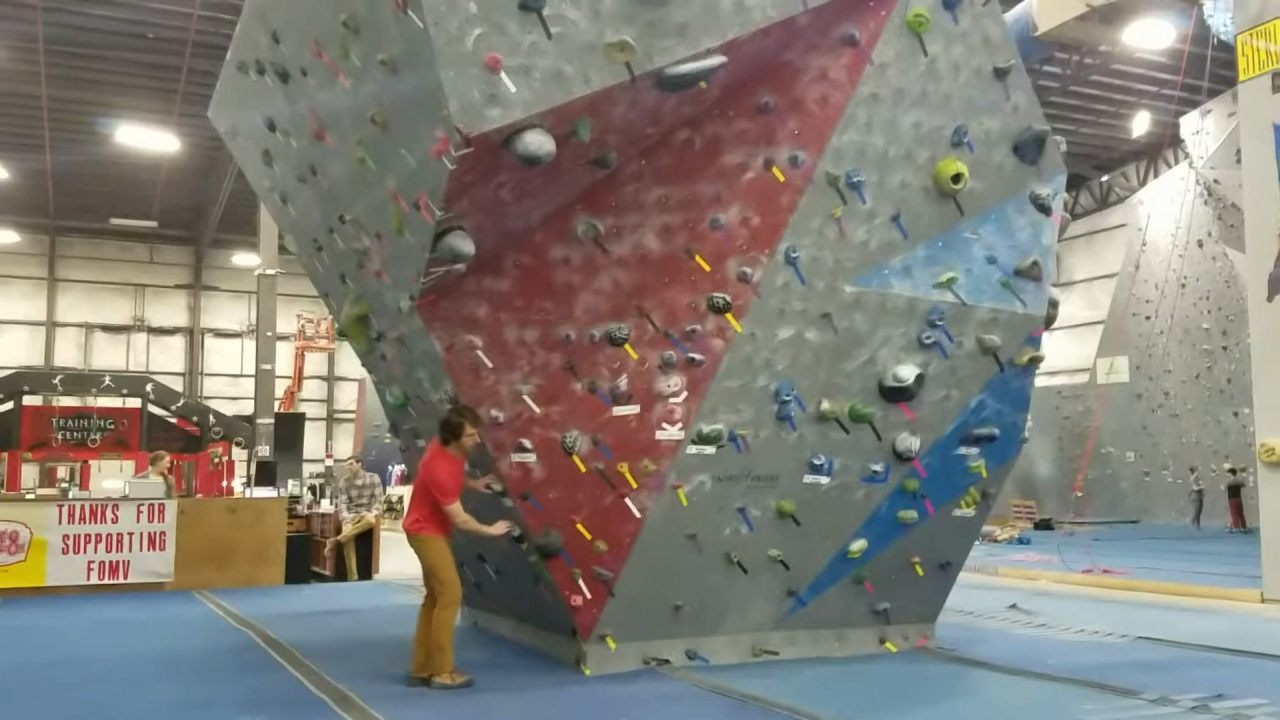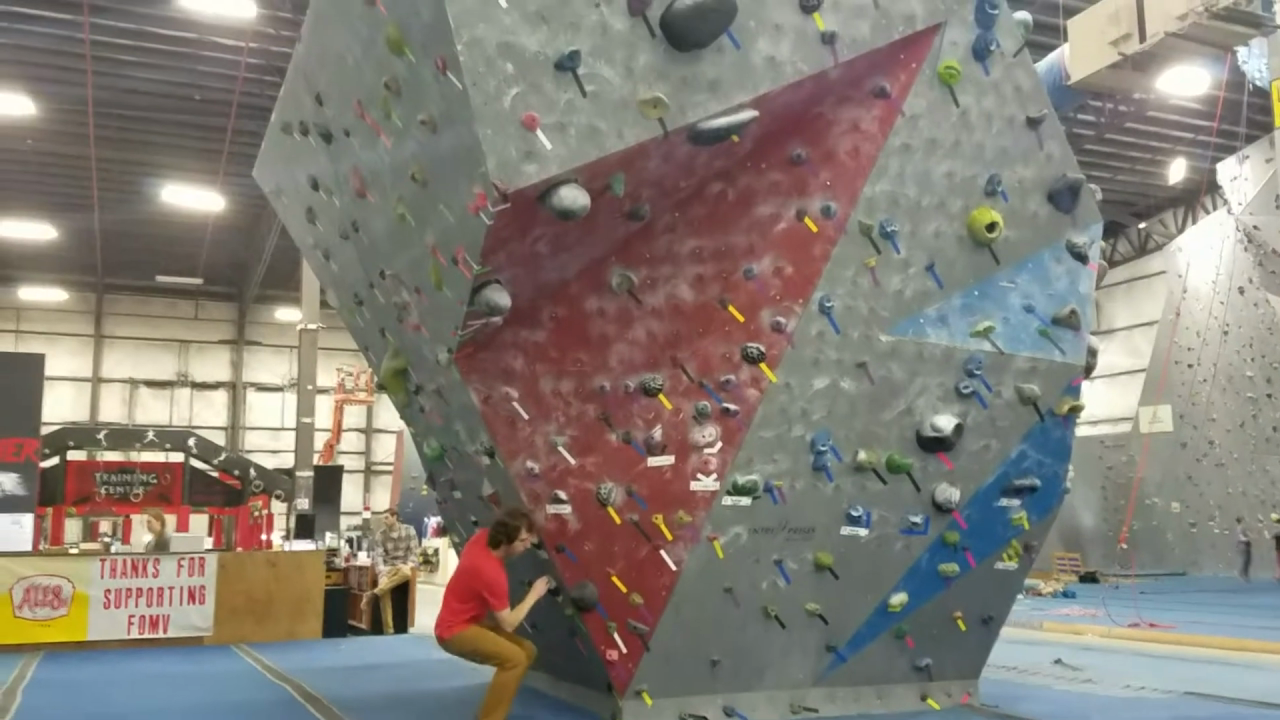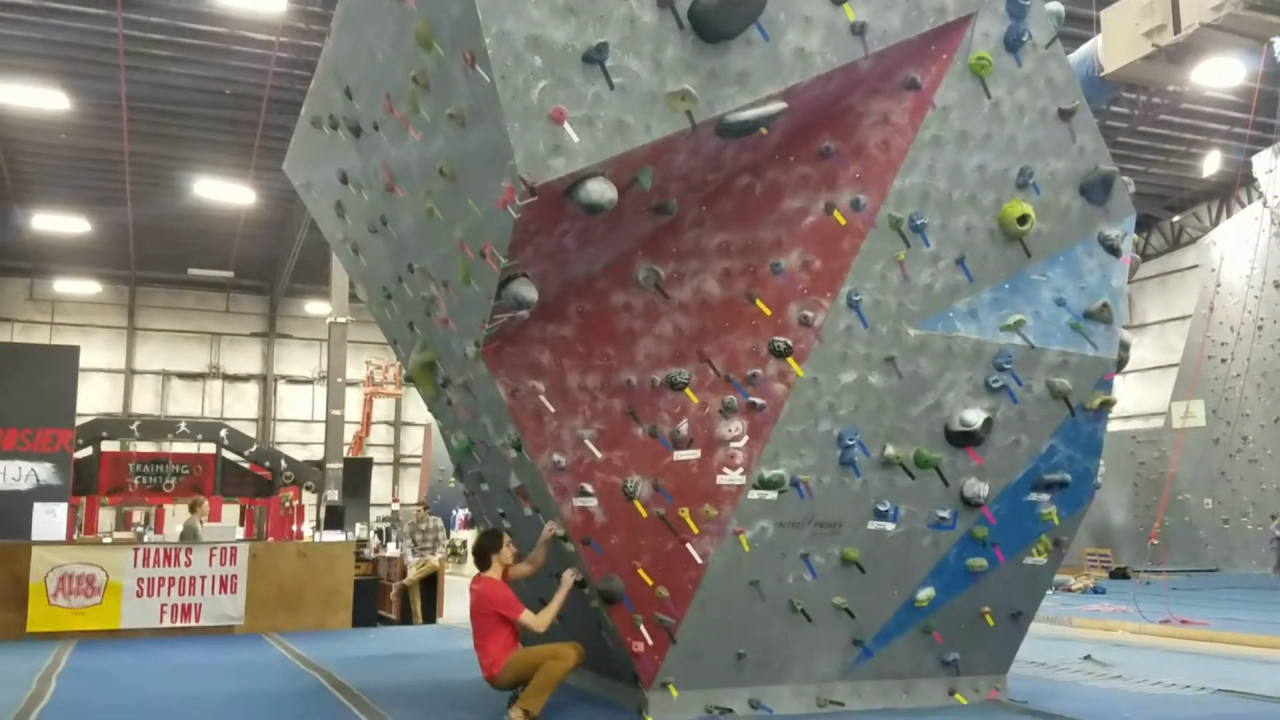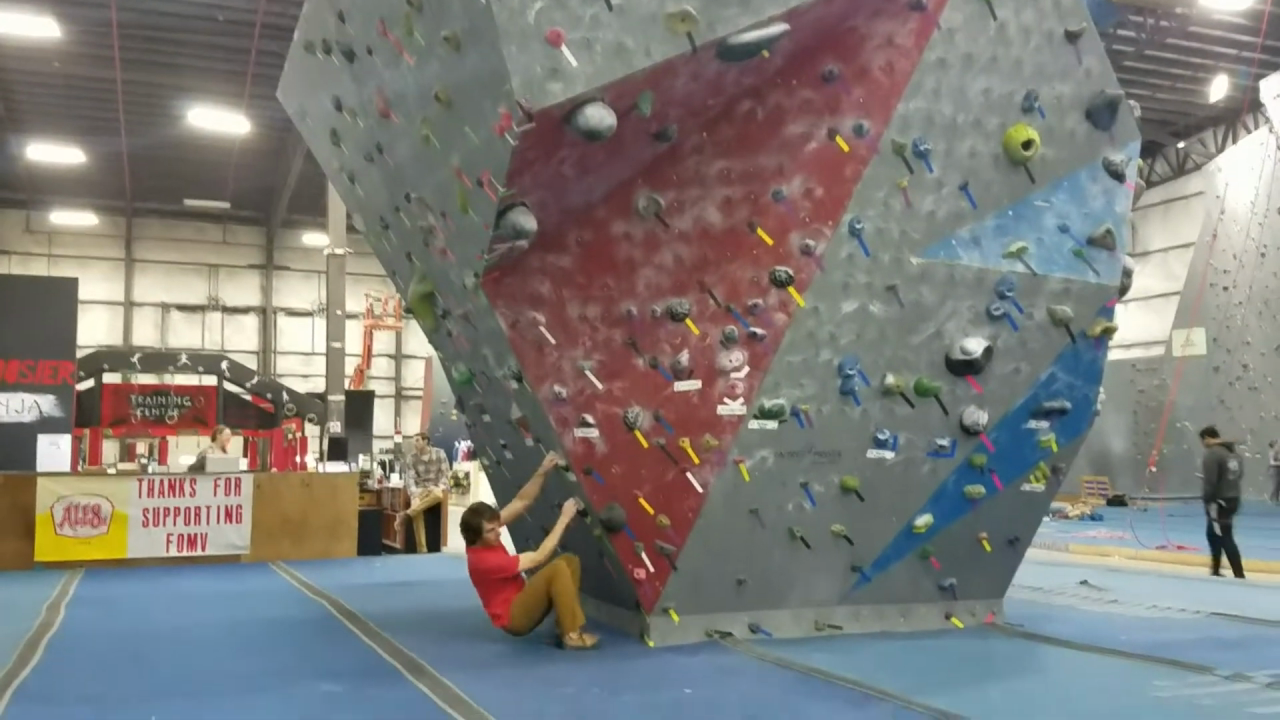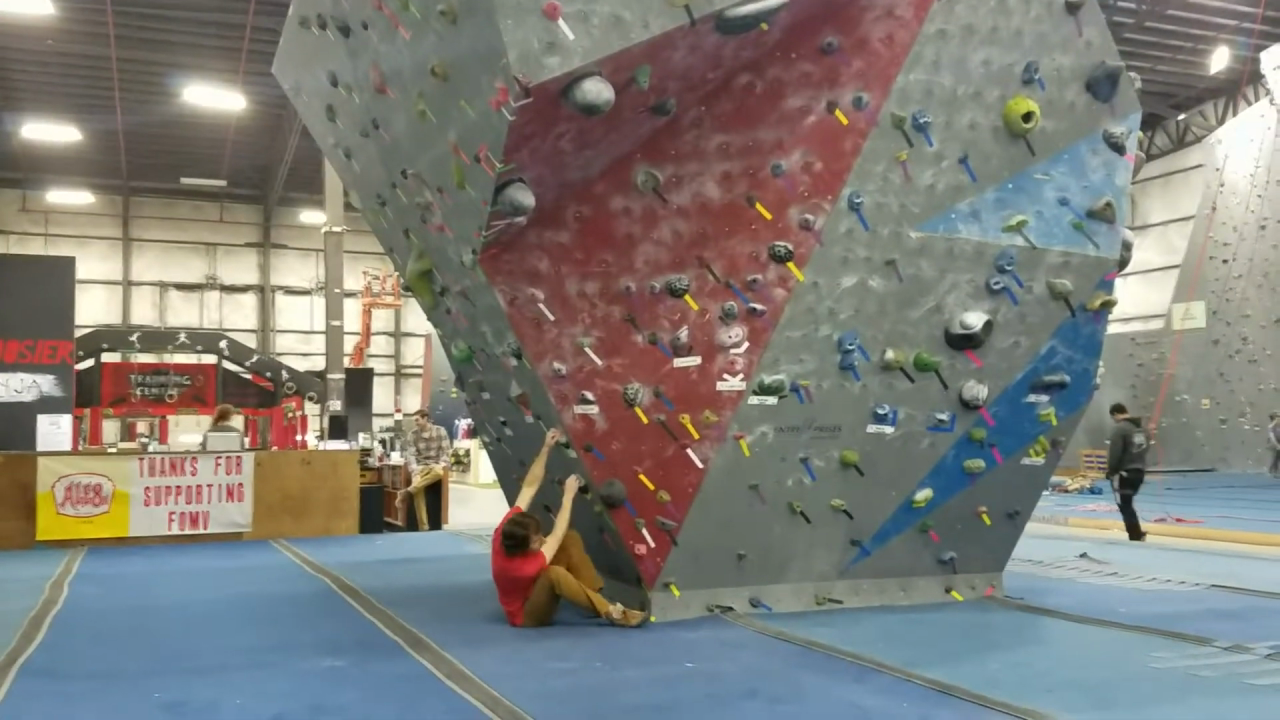
dt=1s
person 1, frame 1
left shoulder: (452, 452)
right shoulder: (439, 467)
right elbow: (460, 520)
left wrist: (473, 484)
right wrist: (491, 530)
left hip: (432, 529)
right hip: (426, 532)
left knee: (435, 597)
right knee: (450, 594)
left ankle: (420, 669)
right ankle: (442, 672)
person 1, frame 2
left shoulder: (482, 538)
right shoulder: (492, 573)
right elbow: (507, 624)
right wrist: (534, 595)
left hip: (468, 619)
right hip: (454, 631)
left knee: (527, 650)
right knee: (515, 658)
person 1, frame 3
left shoulder: (483, 580)
right shoulder: (494, 590)
left elbow: (530, 567)
right elbow: (538, 625)
left wrist: (543, 541)
right wrist: (563, 589)
left hip: (504, 662)
right hip: (501, 669)
left knee: (576, 650)
right knee: (567, 654)
left ankle: (526, 694)
person 1, frame 4
left shoulder: (489, 528)
right shoulder: (484, 560)
left elbow: (521, 502)
right elbow: (538, 558)
left wrist: (542, 472)
right wrist: (564, 518)
left hip: (519, 599)
right hip: (514, 616)
left knee: (570, 560)
right knee: (558, 567)
left ankle: (565, 627)
right ankle: (572, 635)
person 1, frame 5
left shoulder: (505, 532)
right shoulder: (523, 567)
left elbow: (529, 488)
right elbow: (556, 537)
left wrist: (546, 448)
right wrist: (568, 495)
left hip: (534, 591)
right hip: (527, 615)
left knee: (570, 537)
right knee: (554, 573)
left ankle: (595, 599)
right ankle: (611, 612)
